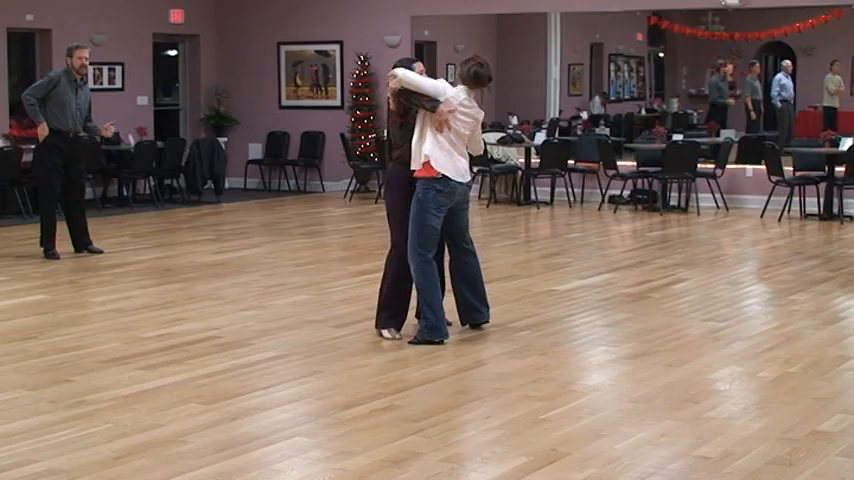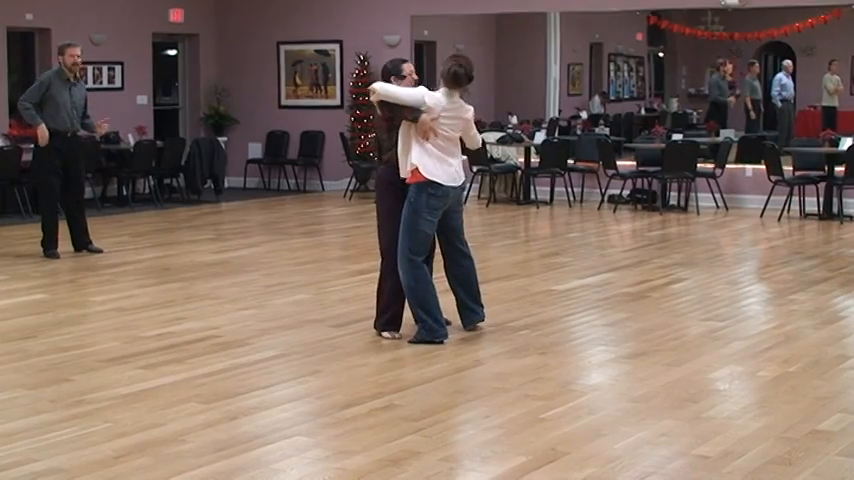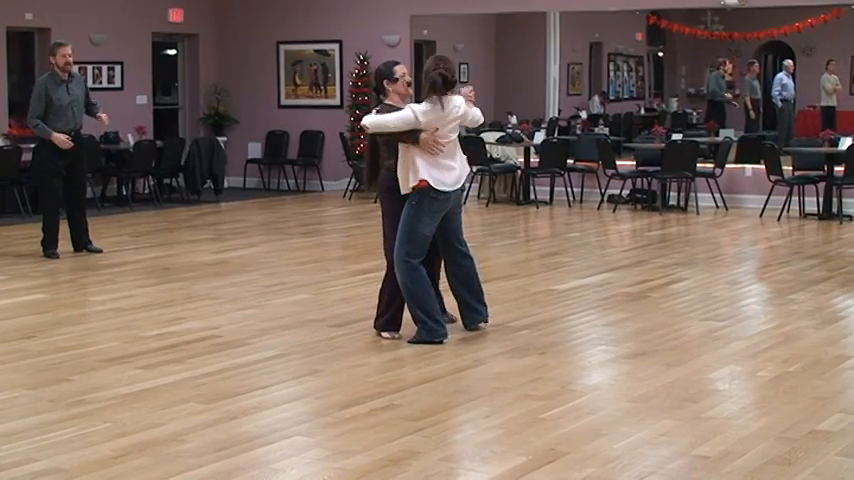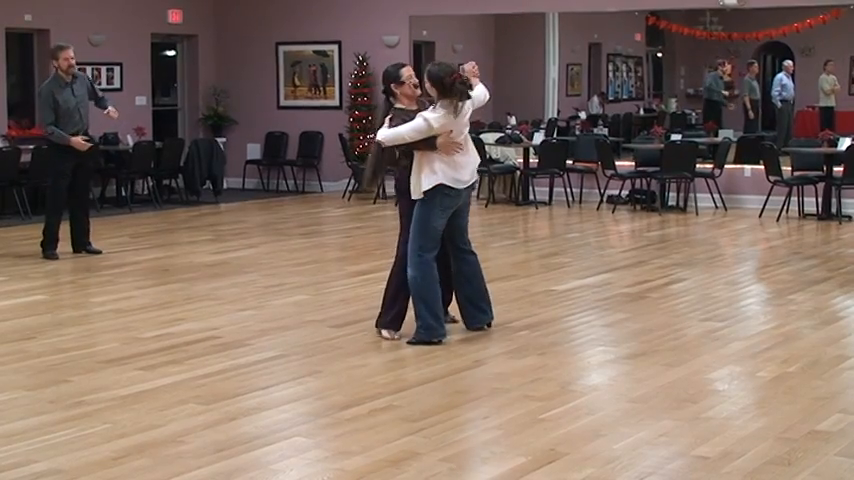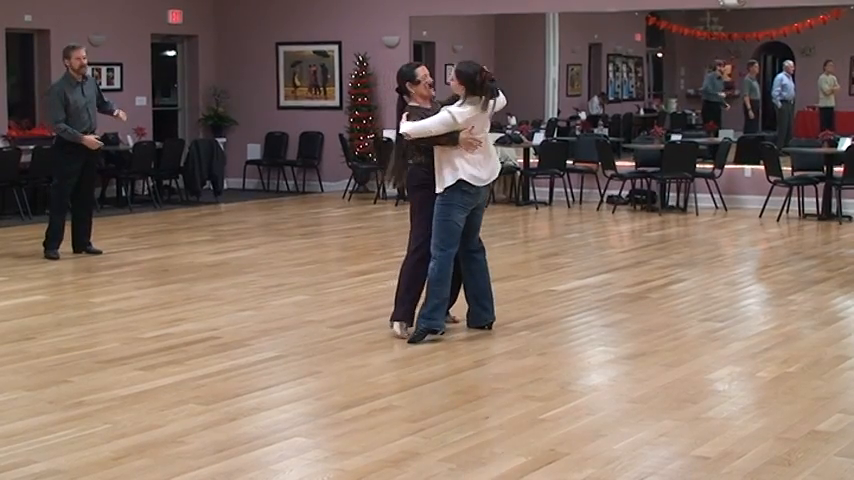
dt=0.3s
person 1, frame 1
left shoulder: (445, 92)
right shoulder: (476, 112)
left elbow: (399, 73)
left wrist: (395, 88)
left hip: (436, 182)
right hip: (460, 184)
left knee: (421, 254)
right knee: (462, 248)
left ankle: (433, 328)
right ankle: (476, 313)
person 1, frame 2
left shoulder: (427, 98)
right shoulder: (465, 111)
left elbow: (378, 88)
right elbow: (475, 143)
left wrist: (377, 100)
left hip: (428, 187)
right hip: (454, 186)
left knee: (411, 257)
right knee: (457, 250)
left ankle: (431, 329)
right ankle: (472, 313)
person 1, frame 3
left shoulder: (418, 113)
right shoulder: (456, 106)
left elbow: (369, 124)
right elbow: (477, 119)
left wrist: (373, 115)
left hip: (428, 191)
right hip: (453, 188)
left knee: (407, 259)
right knee: (456, 250)
left ankle: (431, 329)
right ankle: (475, 314)
person 1, frame 4
left shoulder: (430, 120)
right shoulder: (465, 103)
left elbow: (384, 138)
right elbow: (483, 95)
left wrist: (385, 125)
right wrist: (473, 78)
left hip: (439, 188)
right hip: (464, 185)
left knee: (421, 256)
right knee: (461, 248)
left ankle: (430, 328)
right ankle: (479, 315)
person 1, frame 5
left shoulder: (455, 115)
right shoulder: (486, 104)
left elbow: (410, 132)
right elbow: (502, 100)
left wrist: (404, 123)
right wrist: (484, 82)
left hip: (458, 186)
right hip: (480, 185)
left knee: (442, 252)
right knee: (471, 249)
left ankle: (430, 321)
right ankle: (483, 315)
person 2, frame 1
left shoulder: (419, 107)
right shoulder: (400, 104)
right elbow: (399, 85)
right wrist: (436, 106)
right hip: (402, 180)
left knee: (433, 247)
right knee: (403, 248)
right ankle: (387, 320)
person 2, frame 2
left shoulder: (411, 105)
right shoulder: (388, 107)
right wrist: (418, 116)
right hip: (393, 183)
right knee: (395, 251)
right ankle: (386, 322)
person 2, frame 3
right shoulder: (384, 112)
right elbow: (388, 129)
right wrist: (418, 137)
right hip: (396, 188)
left knee: (430, 249)
right ankle: (386, 322)
person 2, frame 4
left shoulder: (422, 104)
right shoulder: (396, 117)
right wrist: (435, 143)
right hip: (413, 186)
left knee: (444, 248)
right knee: (410, 252)
right ankle: (388, 321)
person 2, frame 5
left shoulder: (434, 105)
right shoulder: (410, 115)
right elbow: (424, 136)
right wrist: (456, 138)
right hip: (424, 184)
right knee: (421, 248)
right ankle: (401, 316)
person 3, frame 1
left shoulder: (85, 89)
right shoulder: (56, 78)
right elbow: (28, 96)
left wrist: (100, 131)
right wrist: (41, 122)
left hip: (73, 143)
right hip: (52, 142)
left knee: (76, 195)
right knee: (50, 196)
left ankle: (82, 242)
right ankle: (49, 246)
person 3, frame 2
left shoulder: (81, 86)
right shoulder: (48, 80)
right elbow: (24, 103)
left wrist: (95, 127)
right wrist: (39, 125)
left hip: (72, 143)
right hip: (50, 144)
left knee: (76, 195)
right knee: (50, 197)
left ankle: (82, 241)
right ankle: (49, 246)
person 3, frame 3
left shoulder: (79, 81)
right shoulder: (43, 84)
left elbow: (89, 105)
right elbow: (33, 120)
left wrist: (98, 114)
right wrist: (52, 135)
left hip: (76, 142)
right hip: (52, 146)
left knee: (77, 195)
right knee: (52, 197)
left ankle: (82, 241)
right ankle: (49, 245)
person 3, frame 4
left shoulder: (82, 79)
right shoulder: (48, 89)
left elbow: (98, 97)
right elbow: (47, 127)
left wrist: (107, 107)
right wrist: (70, 140)
left hip: (85, 142)
right hip: (62, 148)
left knee: (81, 197)
right knee: (57, 198)
left ankle: (81, 242)
right ankle: (49, 246)
person 3, frame 5
left shoulder: (90, 82)
right shoulder: (59, 88)
left elbow: (101, 103)
right elbow: (57, 125)
left wrist: (114, 111)
right wrist: (82, 138)
left hip: (91, 145)
right hip: (69, 147)
left knee: (85, 197)
right knee: (61, 196)
left ankle: (82, 242)
right ankle: (51, 245)
